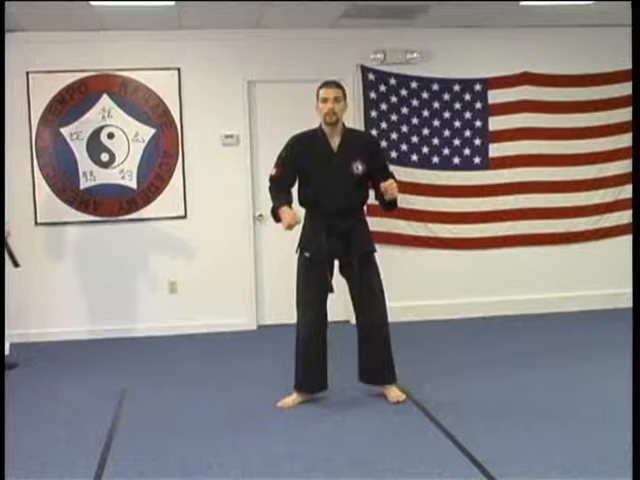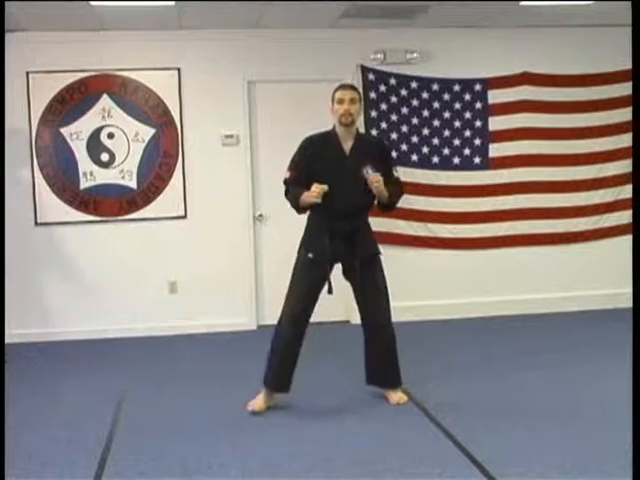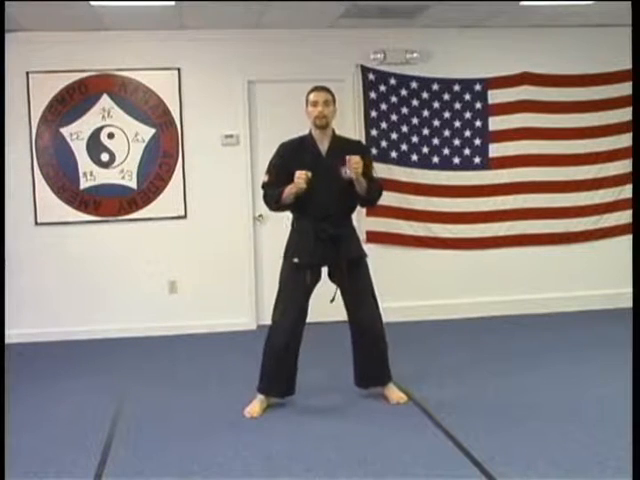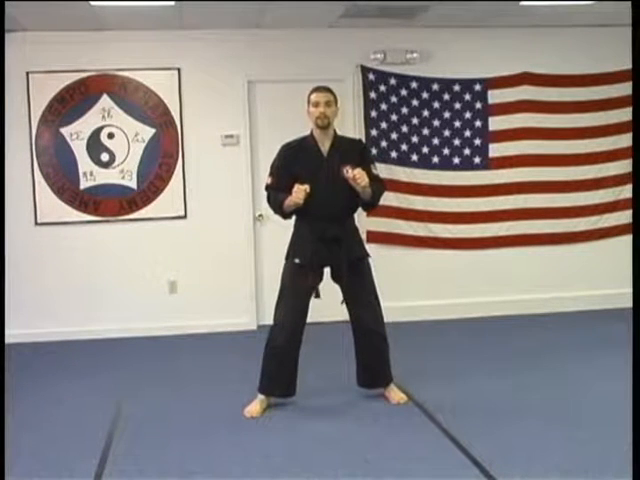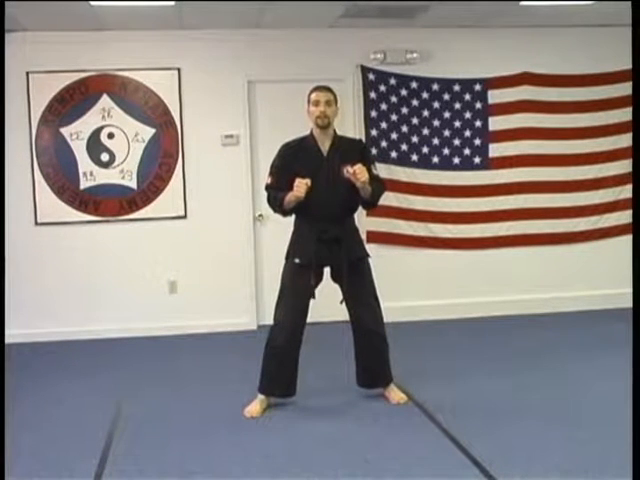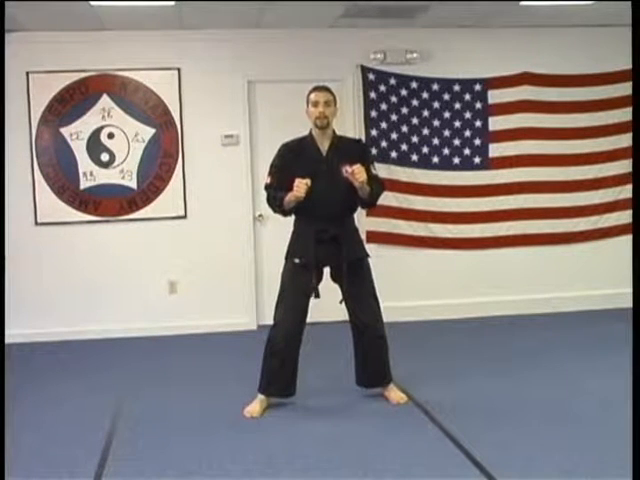
dt=0.4s
person 1, frame 1
left shoulder: (365, 143)
right shoulder: (299, 145)
left elbow: (382, 186)
right elbow: (278, 185)
left wrist: (389, 192)
right wrist: (282, 211)
left hip: (354, 233)
right hip: (317, 235)
left knee: (372, 311)
right knee: (310, 316)
left ankle: (385, 380)
right ankle: (306, 387)
person 1, frame 2
left shoulder: (377, 149)
right shoulder: (313, 146)
left elbow: (393, 197)
right elbow: (291, 189)
left wrist: (383, 191)
right wrist: (306, 196)
left hip: (359, 237)
right hip: (320, 237)
left knee: (378, 314)
right knee: (294, 314)
left ankle: (389, 383)
right ankle: (270, 389)
person 1, frame 3
left shoulder: (354, 149)
right shoulder: (289, 151)
left elbow: (371, 197)
right elbow: (271, 197)
left wrist: (359, 178)
right wrist: (293, 188)
left hip: (343, 239)
right hip: (304, 240)
left knee: (367, 315)
right knee: (286, 320)
left ankle: (383, 382)
right ankle: (266, 393)
person 1, frame 4
left shoulder: (355, 150)
right shoulder: (291, 152)
left elbow: (373, 197)
right elbow: (274, 198)
left wrist: (364, 188)
right wrist: (291, 201)
left hip: (346, 240)
right hip: (306, 241)
left knee: (369, 316)
right knee: (287, 321)
left ankle: (384, 382)
right ankle: (266, 393)
person 1, frame 5
left shoulder: (356, 149)
right shoulder: (291, 152)
left elbow: (373, 198)
right elbow: (274, 199)
left wrist: (364, 185)
right wrist: (293, 196)
left hip: (346, 241)
right hip: (306, 242)
left knee: (368, 316)
right knee: (287, 321)
left ankle: (384, 383)
right ankle: (266, 393)
person 1, frame 6
left shoulder: (355, 149)
right shoulder: (290, 152)
left elbow: (372, 197)
right elbow: (274, 200)
left wrist: (362, 185)
right wrist: (293, 196)
left hip: (345, 240)
right hip: (306, 242)
left knee: (368, 316)
right knee: (287, 322)
left ankle: (384, 383)
right ankle: (266, 394)
